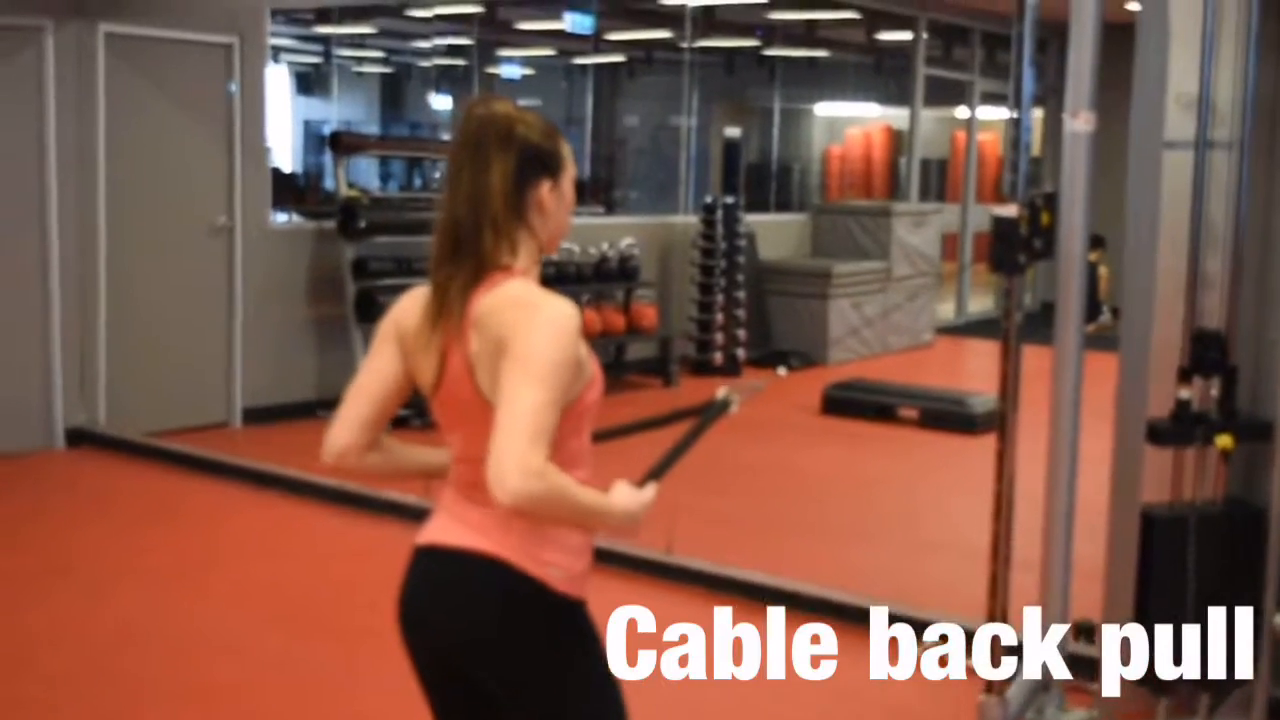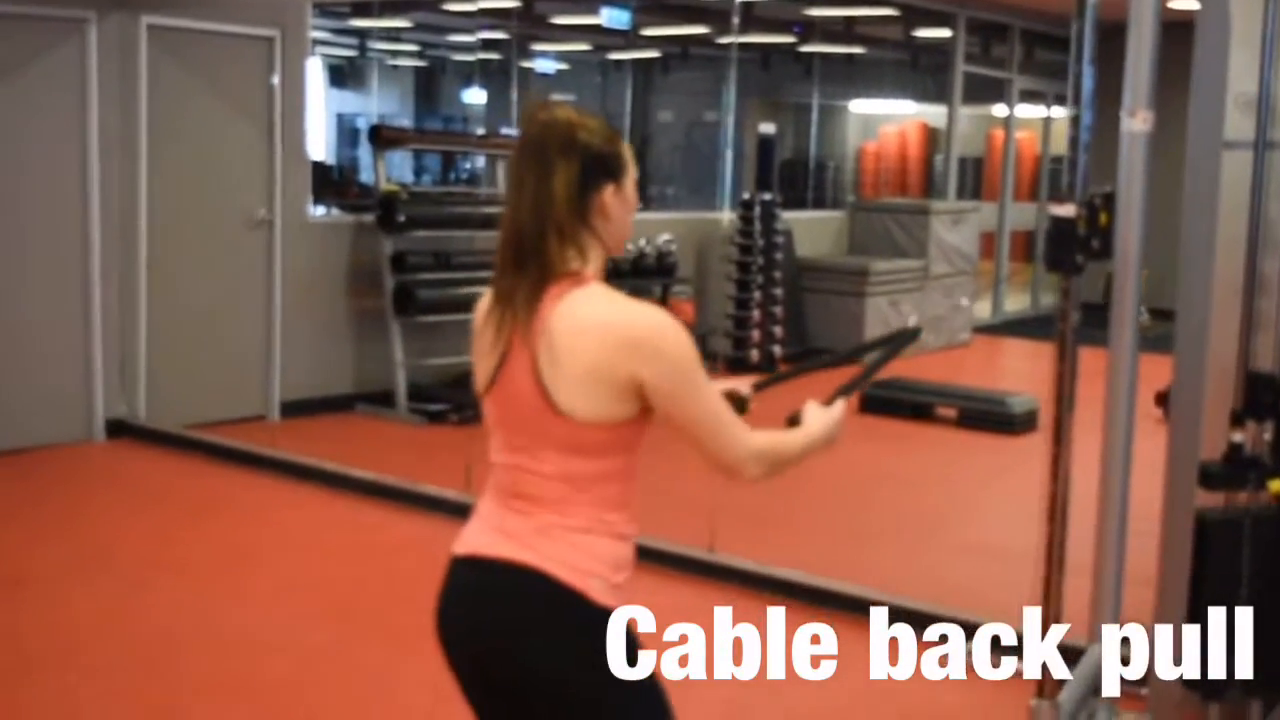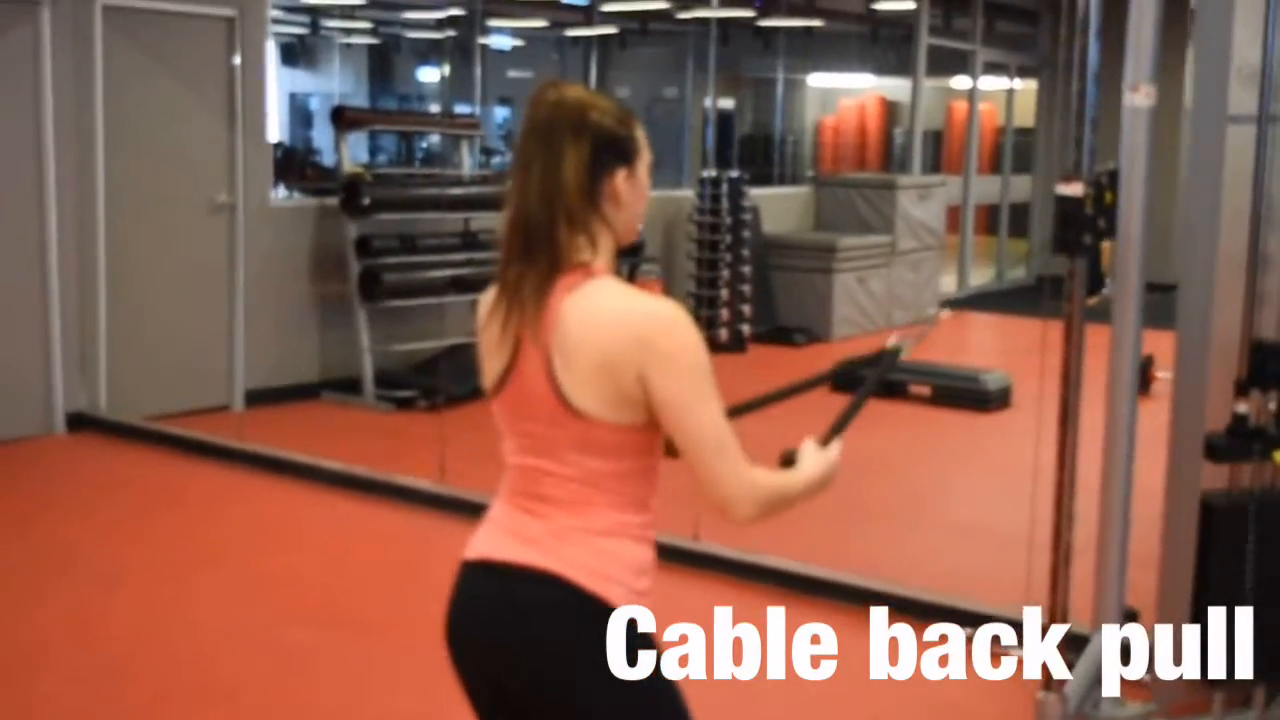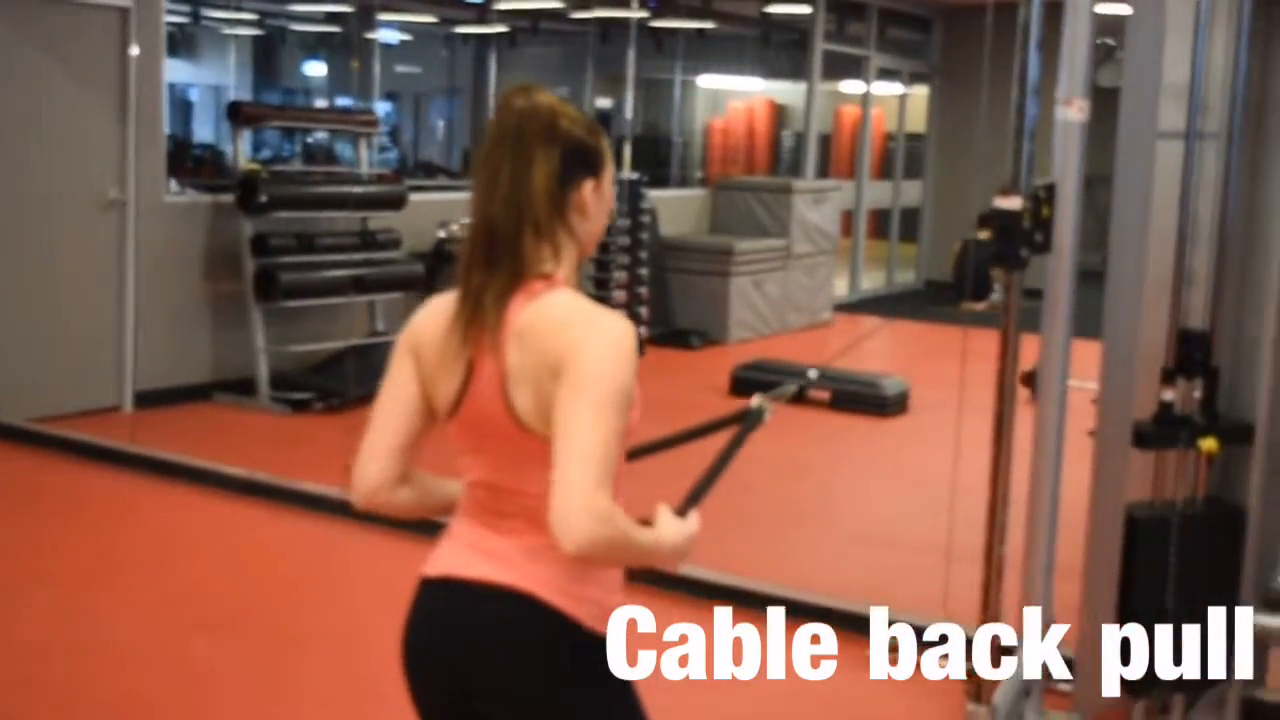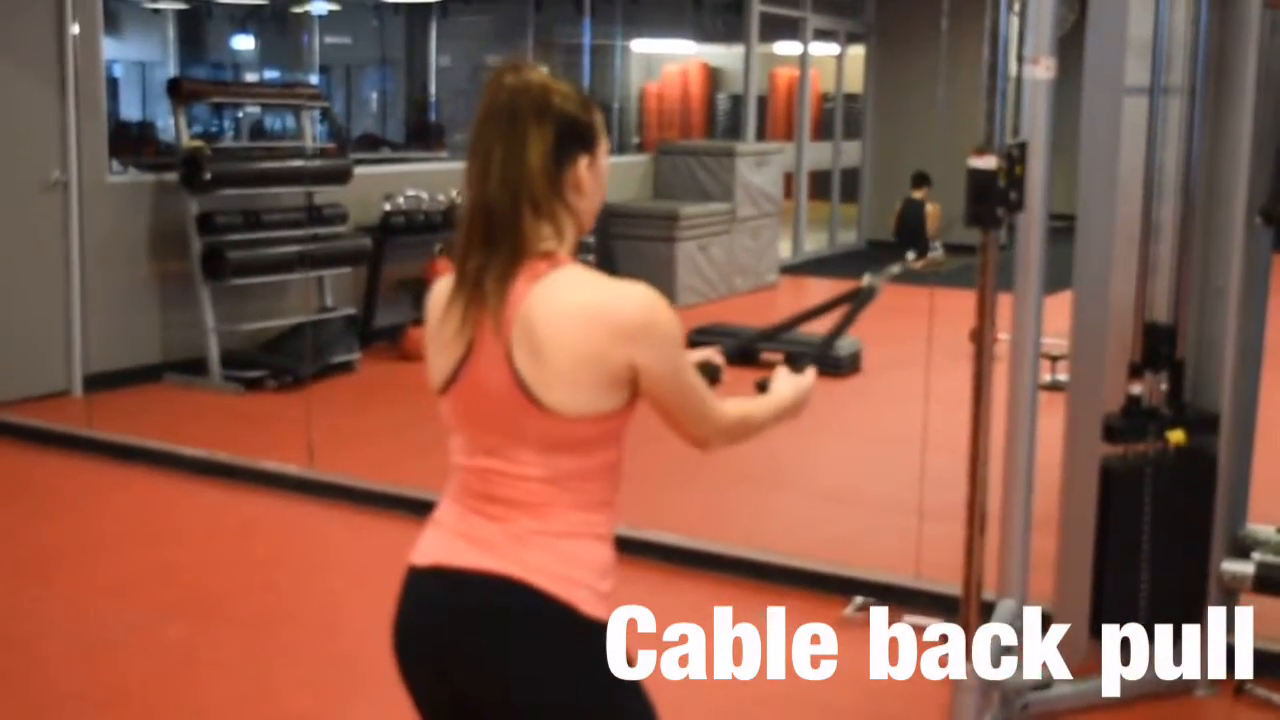
dt=1s
person 1, frame 1
left shoulder: (416, 311)
right shoulder: (543, 316)
left elbow: (345, 448)
right elbow: (520, 482)
right wrist: (617, 510)
left hip: (431, 587)
right hip: (519, 599)
person 1, frame 2
left shoulder: (494, 312)
right shoulder: (635, 328)
right elbow: (742, 460)
left wrist: (690, 392)
right wrist: (816, 431)
left hip: (468, 594)
right hip: (559, 608)
person 1, frame 3
left shoulder: (497, 308)
right shoulder: (648, 323)
right elbow: (739, 496)
right wrist: (812, 472)
left hip: (479, 603)
right hip: (577, 618)
person 1, frame 4
left shoulder: (434, 322)
right shoulder: (593, 332)
left elbow: (376, 487)
right elbow: (582, 526)
right wrist: (667, 542)
left hip: (436, 623)
right hip: (543, 636)
person 1, frame 5
left shoulder: (447, 299)
right shoulder: (622, 310)
right elbow: (706, 431)
left wrist: (666, 369)
right wrist: (781, 401)
left hip: (429, 607)
right hip: (540, 621)
